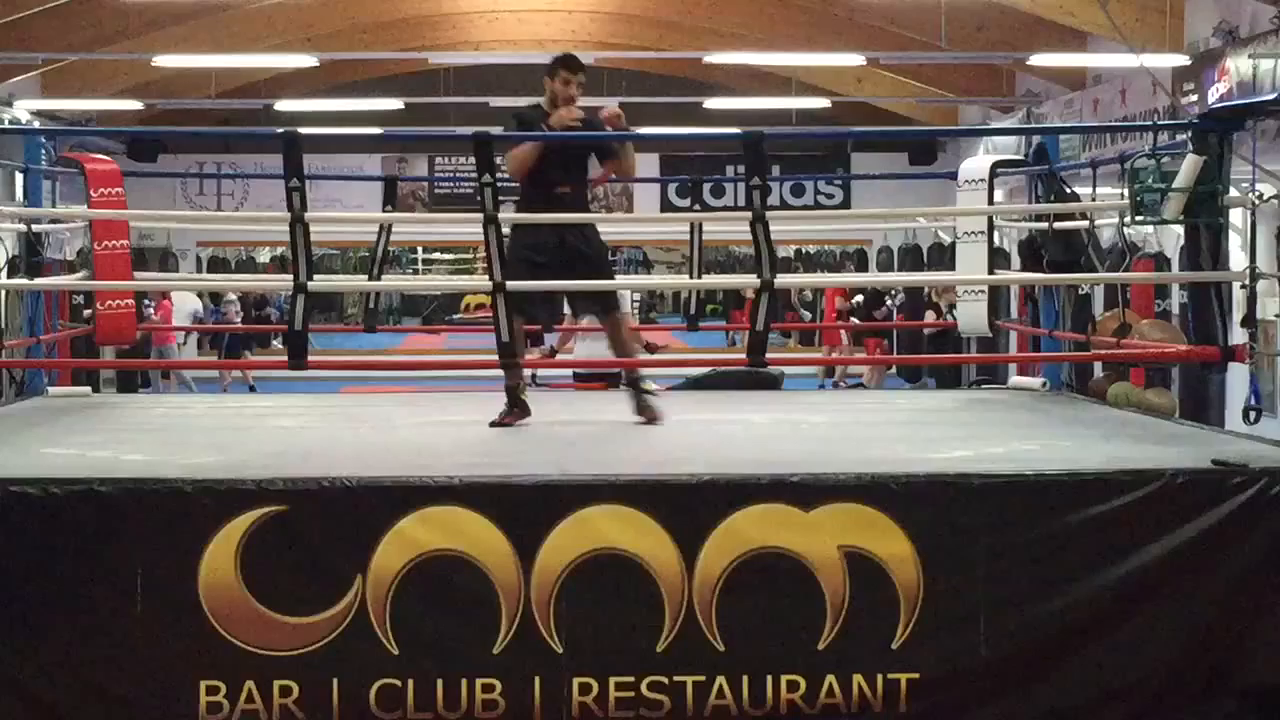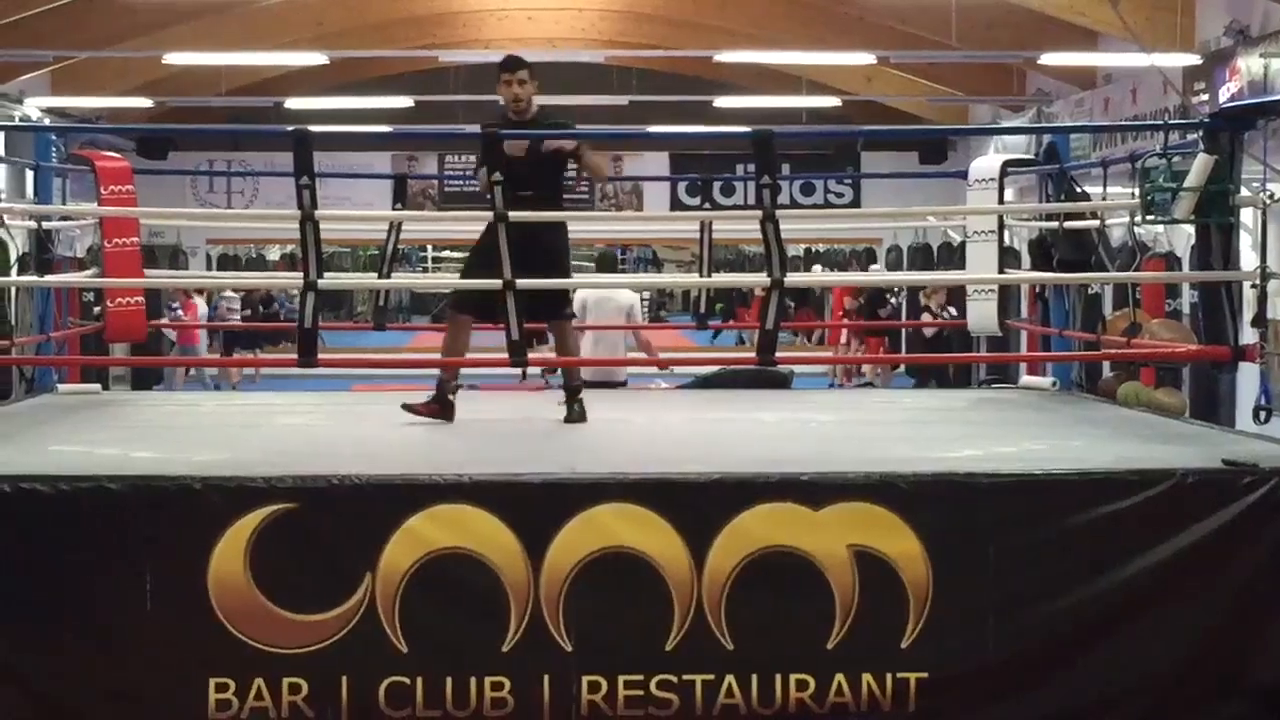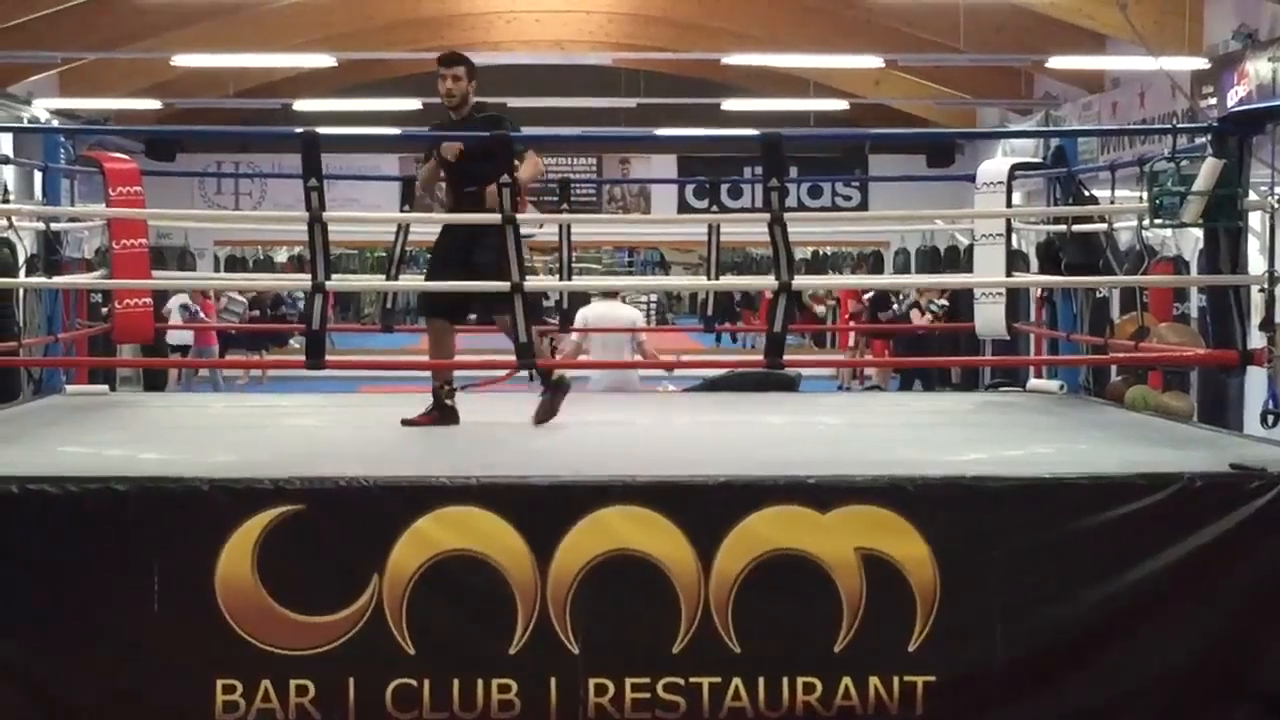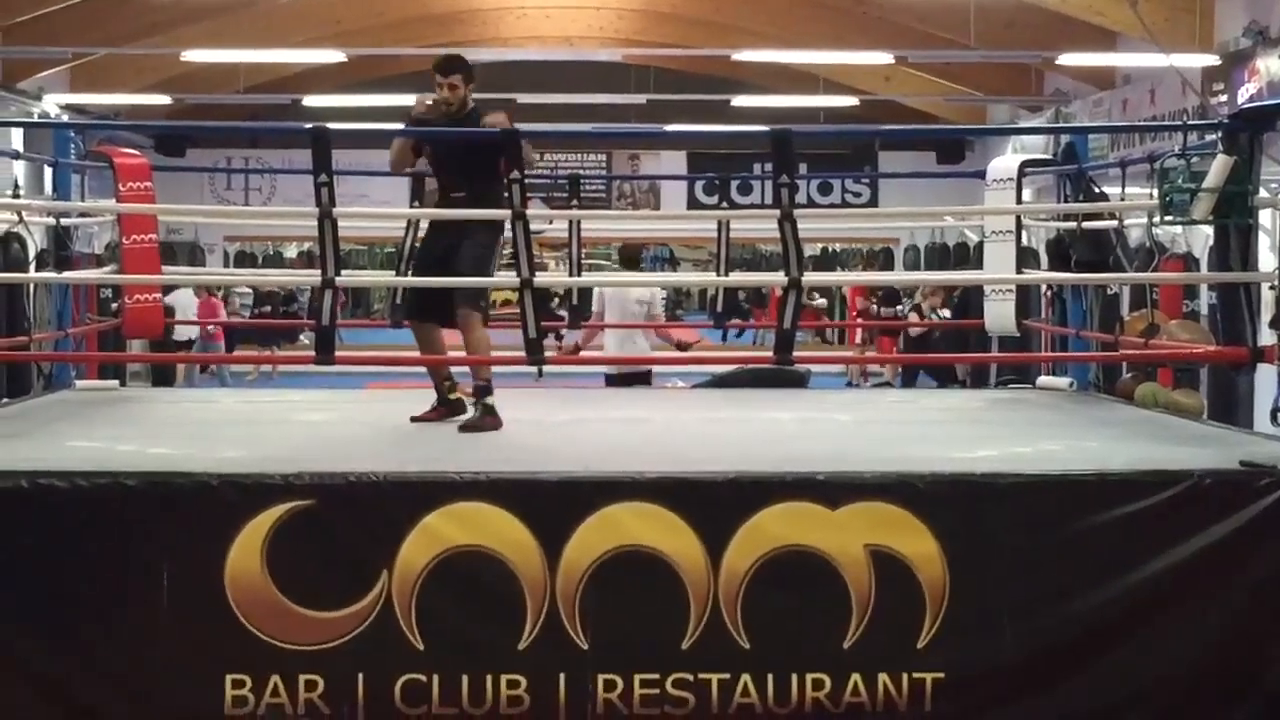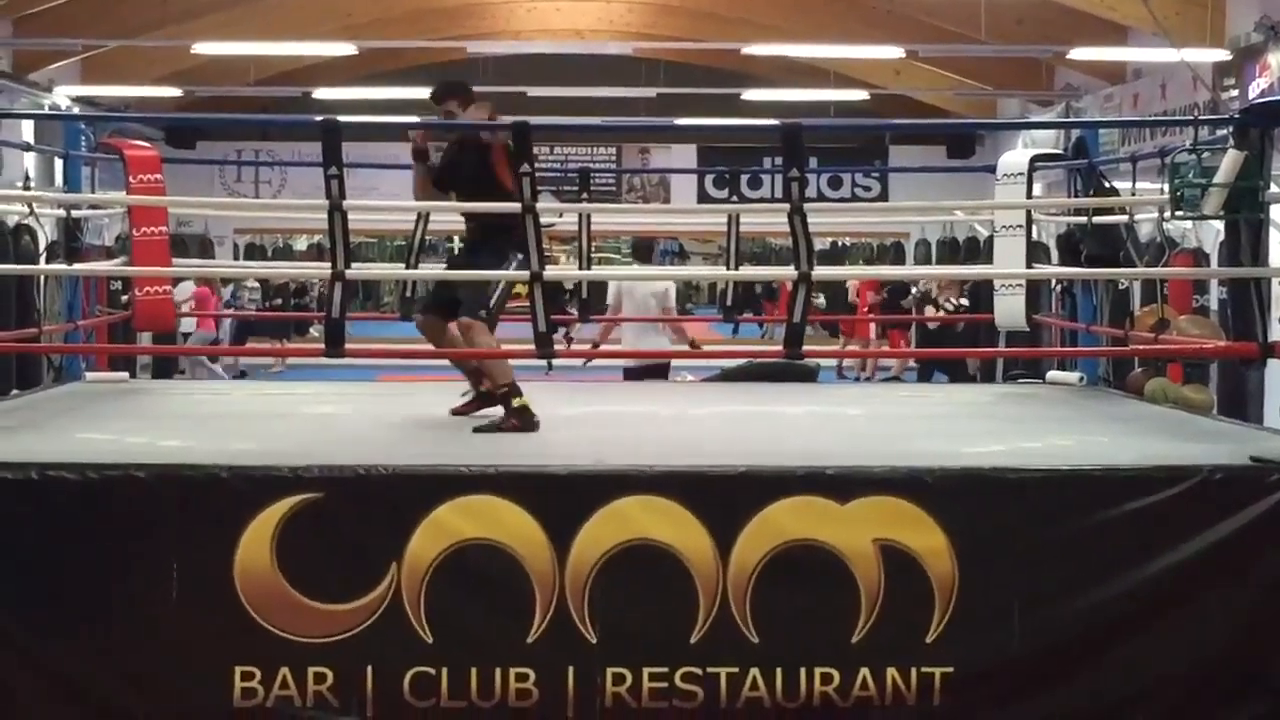
dt=0.3s
person 1, frame 1
left shoulder: (589, 123)
right shoulder: (524, 120)
left elbow: (625, 173)
right elbow: (514, 169)
left wrist: (619, 130)
right wrist: (547, 128)
left hip: (577, 228)
right hip: (533, 230)
left knee: (612, 313)
right knee: (512, 318)
left ankle: (638, 390)
right ankle: (516, 400)
person 1, frame 2
left shoulder: (556, 126)
right shoulder: (494, 129)
left elbow: (601, 173)
right elbow: (482, 183)
left wrist: (575, 147)
right wrist: (502, 154)
left hip: (546, 232)
right hip: (502, 229)
left knee: (559, 320)
right knee: (458, 311)
left ankle: (574, 397)
right ankle: (443, 398)
person 1, frame 3
left shoulder: (493, 122)
right shoulder: (439, 130)
left elbow: (534, 166)
right elbow: (423, 188)
right wrist: (439, 159)
left hip: (493, 227)
right hip: (455, 228)
left knee: (503, 314)
right knee: (438, 316)
left ankle: (552, 381)
right ankle: (443, 403)
person 1, frame 4
left shoulder: (486, 121)
right shoulder: (431, 123)
left elbow: (528, 161)
right elbow: (396, 166)
left wrist: (508, 130)
right wrist: (412, 121)
left hip: (481, 229)
right hip: (443, 228)
left knee: (468, 311)
right knee: (420, 318)
left ankle: (486, 406)
right ankle: (449, 397)
person 1, frame 5
left shoulder: (486, 139)
right shoulder: (453, 151)
right elbow: (425, 196)
left wrist: (489, 122)
right wrist: (420, 154)
left hip: (505, 246)
right hip: (476, 245)
left knee: (469, 322)
right knee: (429, 320)
left ankle: (518, 407)
right ankle: (484, 387)
